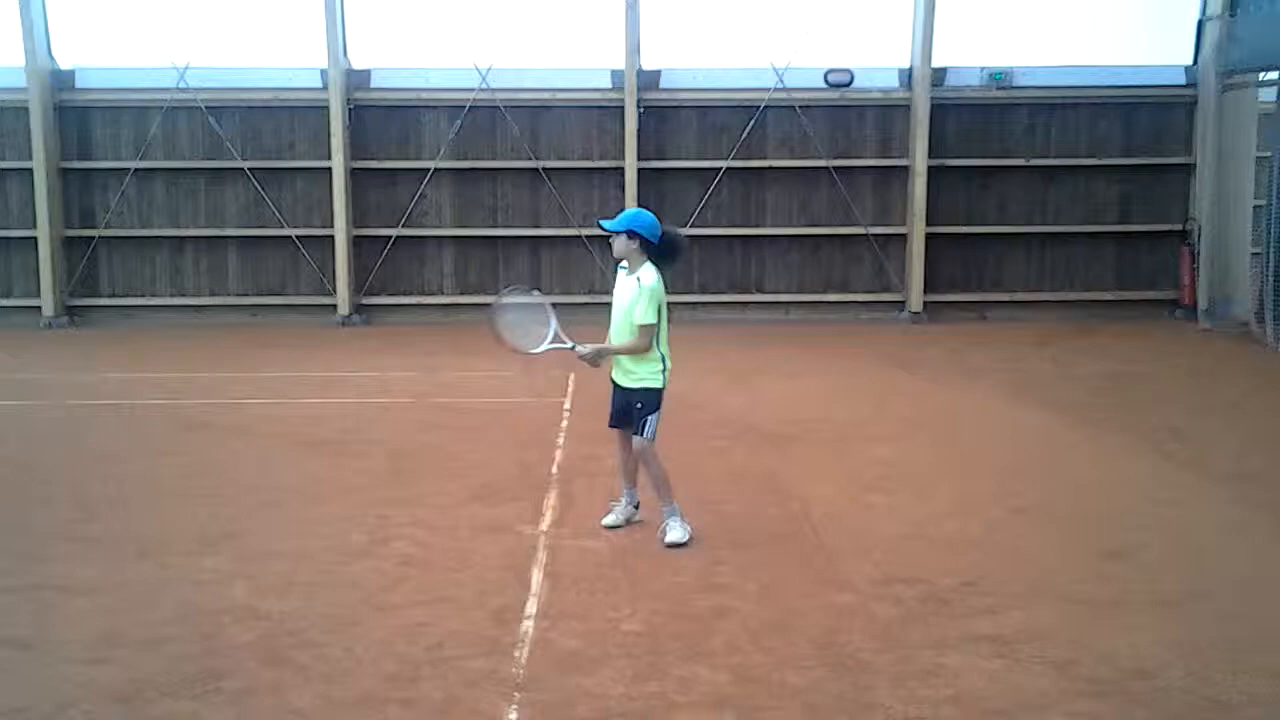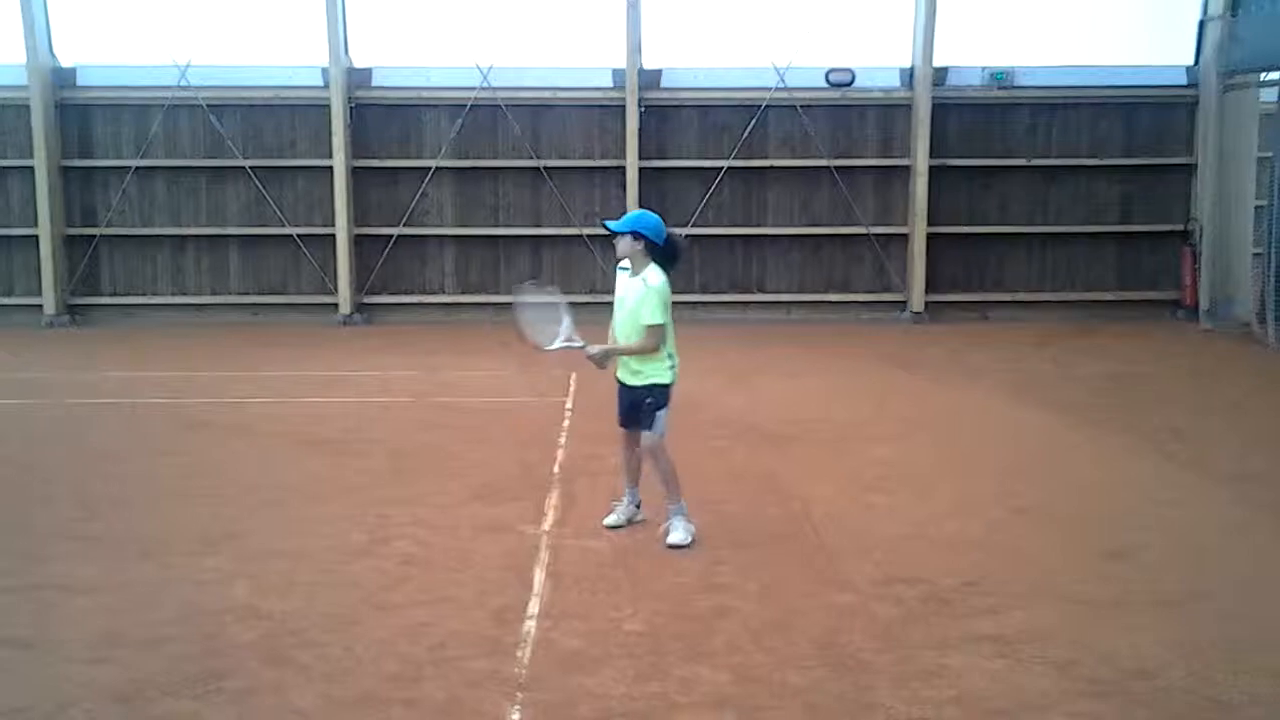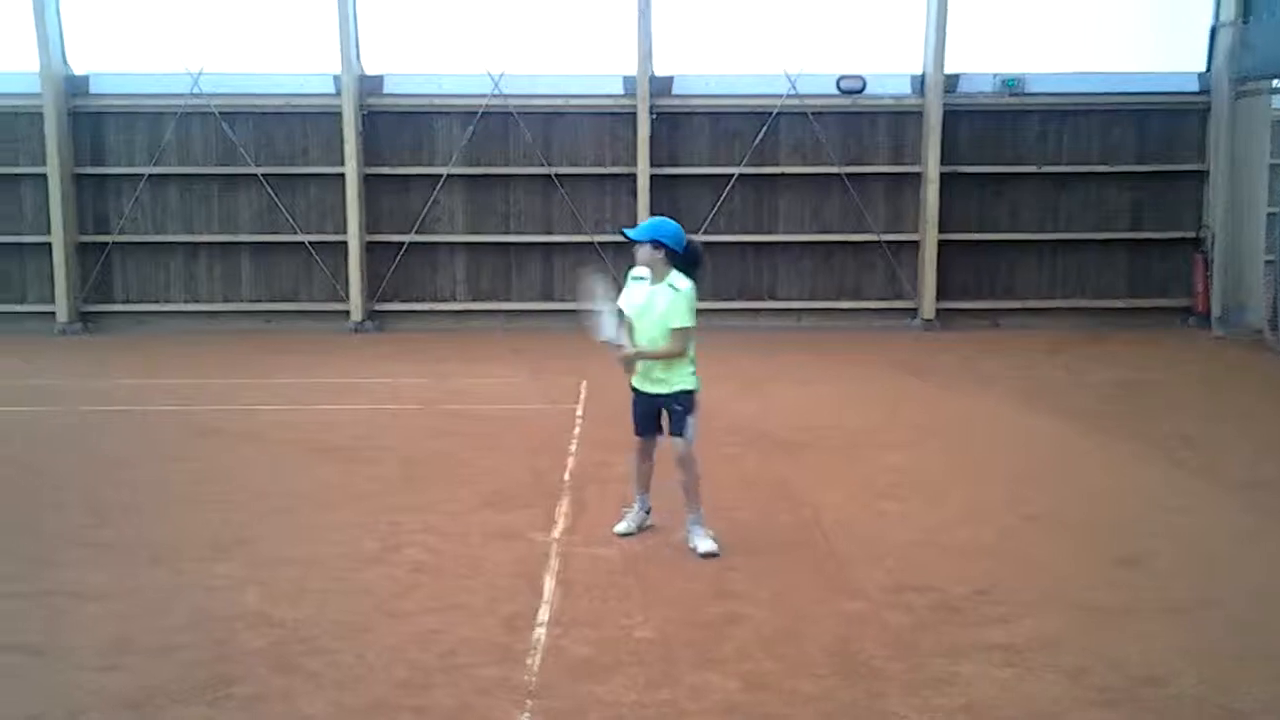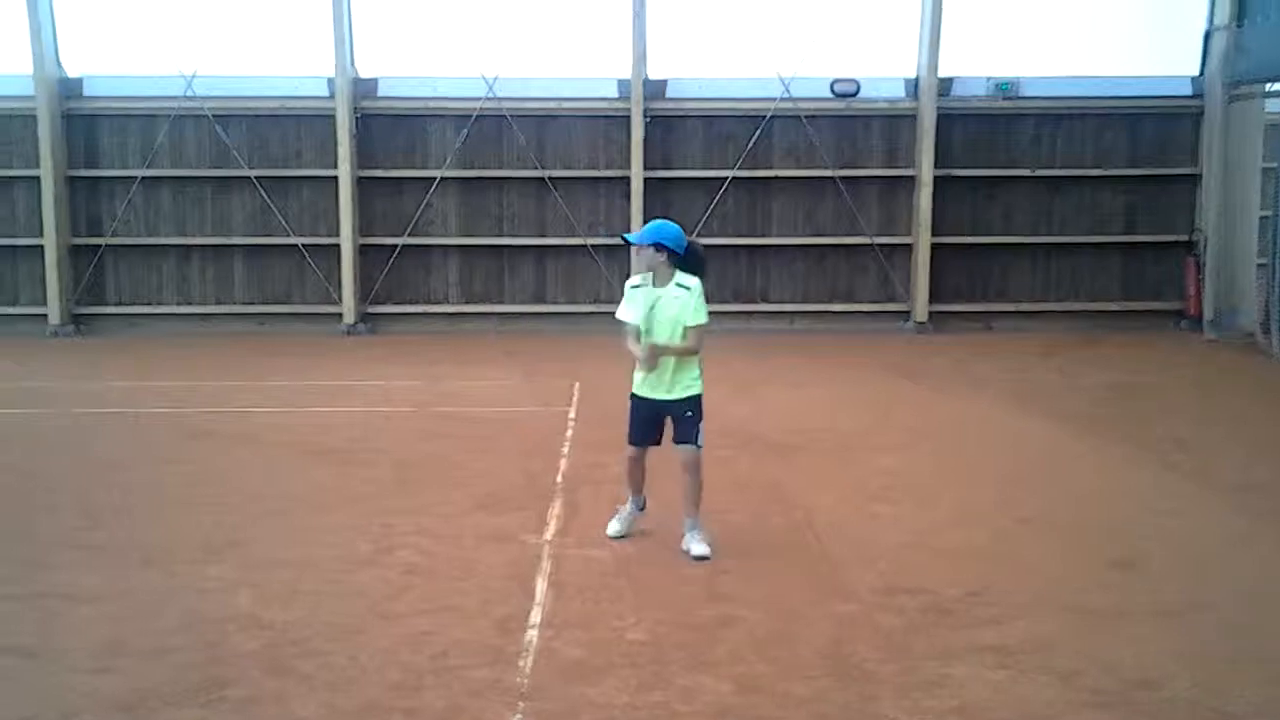
dt=0.1s
person 1, frame 1
left shoulder: (649, 282)
right shoulder: (624, 270)
left elbow: (645, 344)
left wrist: (602, 350)
right wrist: (602, 350)
left hip: (646, 379)
right hip: (622, 375)
left knee: (643, 448)
right knee: (623, 437)
left ankle: (674, 517)
right ankle: (629, 502)
person 1, frame 2
left shoulder: (654, 284)
right shoulder: (623, 270)
left elbow: (652, 344)
left wrist: (610, 351)
right wrist: (609, 347)
left hip: (653, 376)
right hip: (628, 374)
left knee: (651, 444)
right knee: (628, 437)
left ankle: (679, 517)
right ankle: (631, 502)
person 1, frame 3
left shoulder: (681, 289)
right shoulder: (636, 277)
left elbow: (684, 344)
right elbow: (628, 324)
left wrist: (637, 351)
right wrist: (628, 354)
left hip: (677, 384)
right hip: (643, 382)
left knee: (682, 452)
right knee: (643, 445)
left ankle: (696, 526)
right ankle: (641, 508)
person 1, frame 4
left shoulder: (690, 288)
right shoulder: (635, 287)
left elbow: (695, 345)
right elbow: (631, 337)
left wrist: (662, 348)
right wrist: (641, 355)
left hip: (683, 390)
right hip: (645, 388)
left knee: (690, 457)
right knee: (635, 454)
left ankle: (692, 531)
right ankle: (634, 506)
